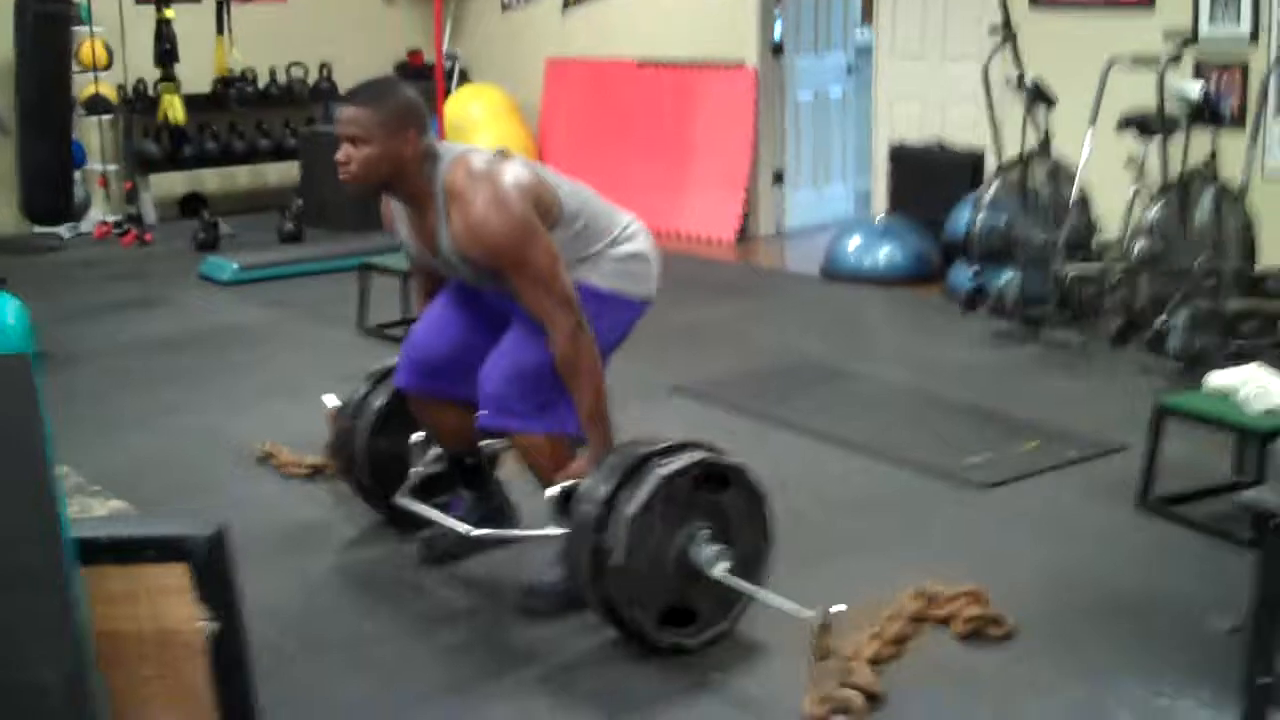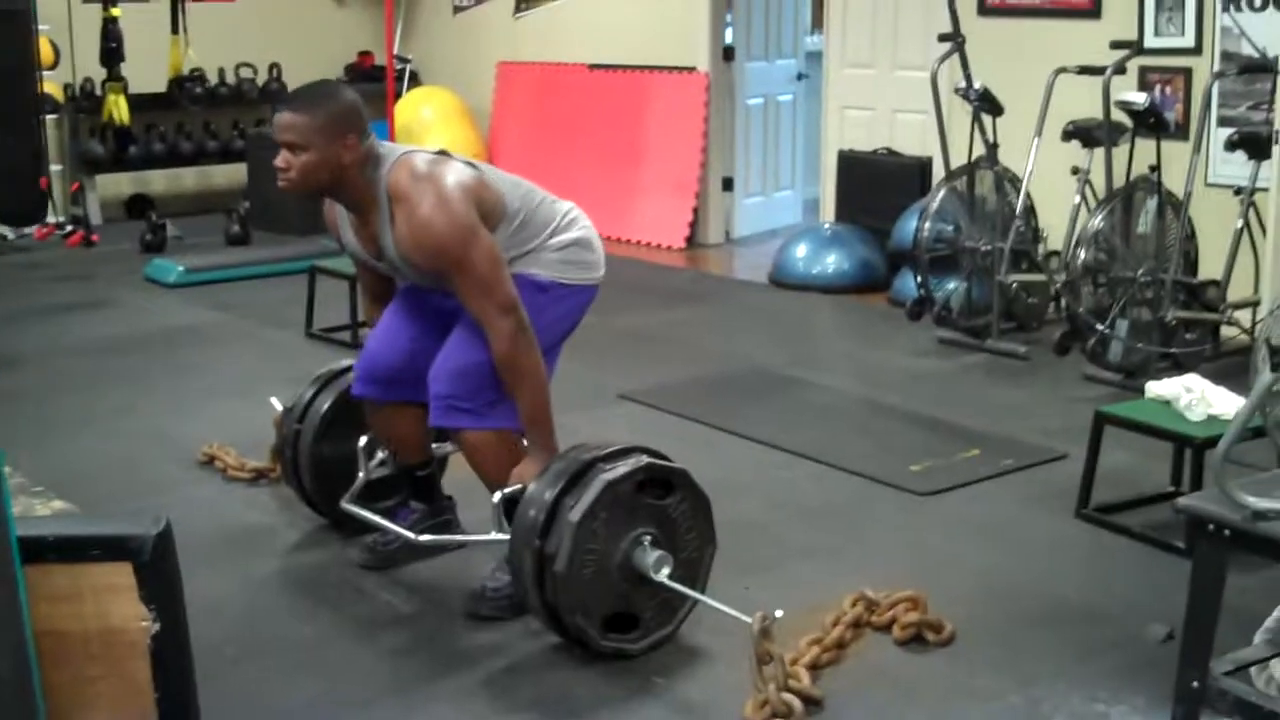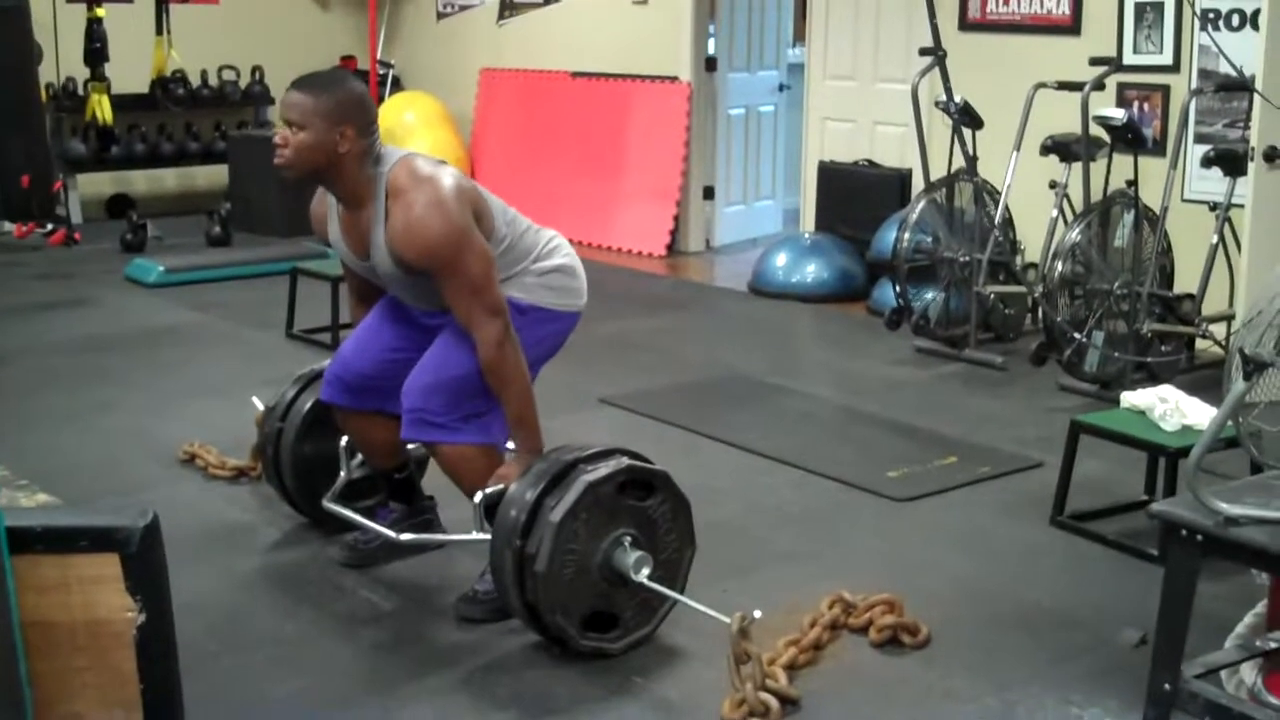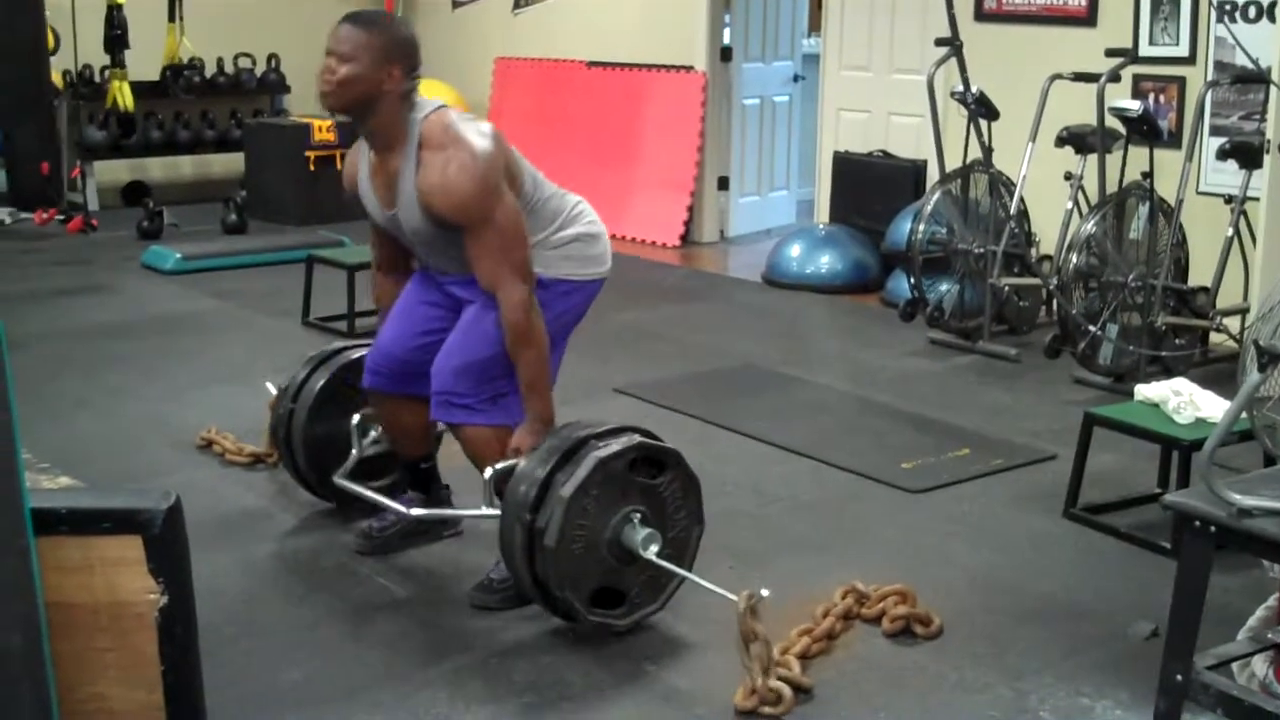
dt=0.5s
person 1, frame 1
left shoulder: (483, 204)
right shoulder: (398, 202)
left elbow: (565, 322)
right elbow: (433, 293)
left wrist: (599, 450)
left hip: (605, 270)
right hip: (516, 272)
left knee: (511, 393)
right knee: (423, 367)
right ankle: (482, 498)
person 1, frame 2
left shoulder: (426, 207)
right shoulder: (341, 201)
left elbow: (507, 325)
right elbow: (378, 295)
left wrist: (543, 453)
left hip: (552, 262)
right hip: (468, 267)
left knee: (461, 392)
right knee: (380, 377)
right ankle: (431, 512)
person 1, frame 3
left shoulder: (422, 208)
right shoulder: (328, 205)
left elbow: (492, 331)
right elbow: (365, 296)
left wrist: (529, 457)
right wrist: (375, 354)
left hip: (532, 288)
left knee: (435, 406)
right knee: (349, 382)
right ankle: (410, 511)
person 1, frame 4
left shoulder: (455, 162)
right shoulder: (361, 163)
left elbow: (514, 296)
right elbow: (390, 269)
left wrist: (540, 427)
right wrist: (391, 346)
left hip: (554, 258)
left knee: (464, 394)
right knee: (386, 372)
right ankle: (427, 504)
